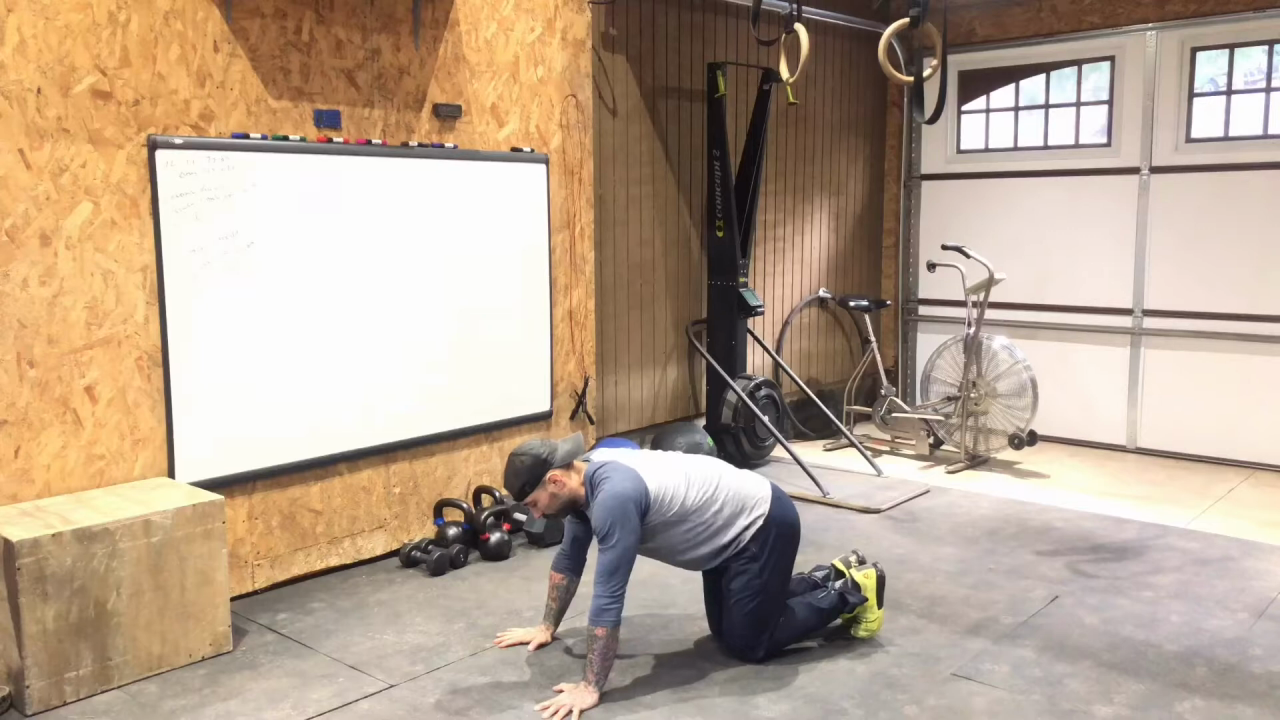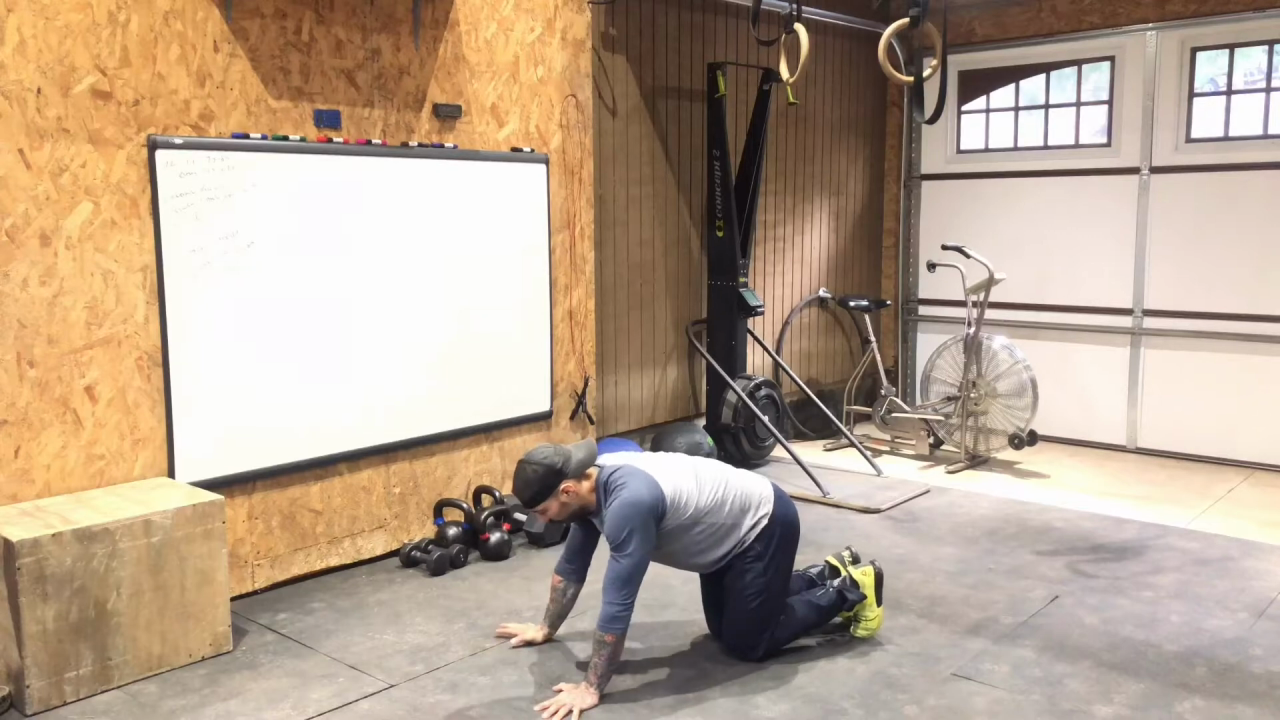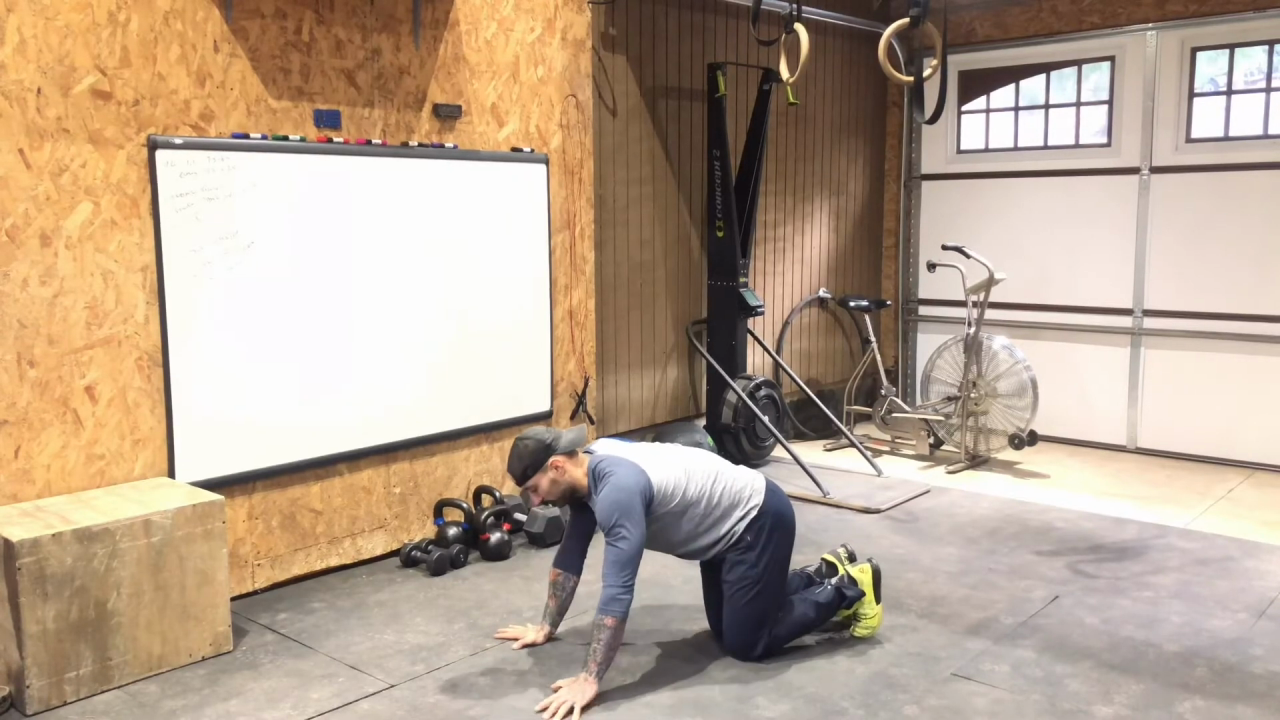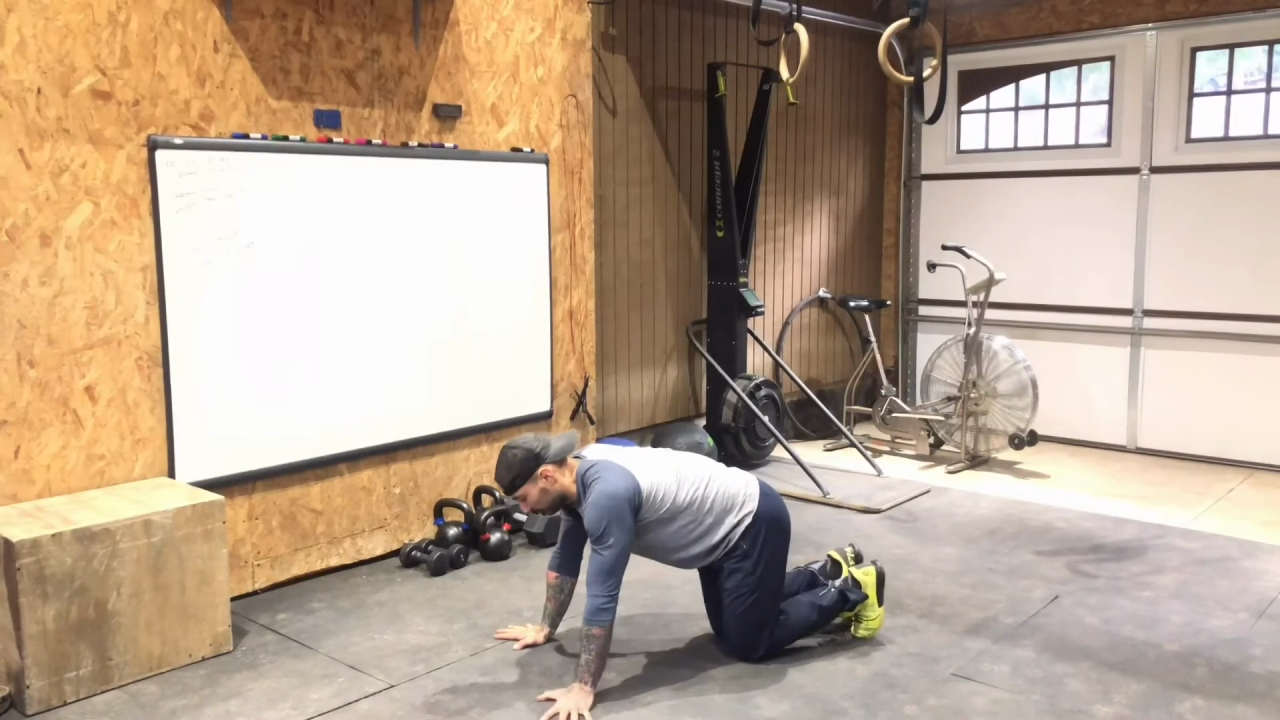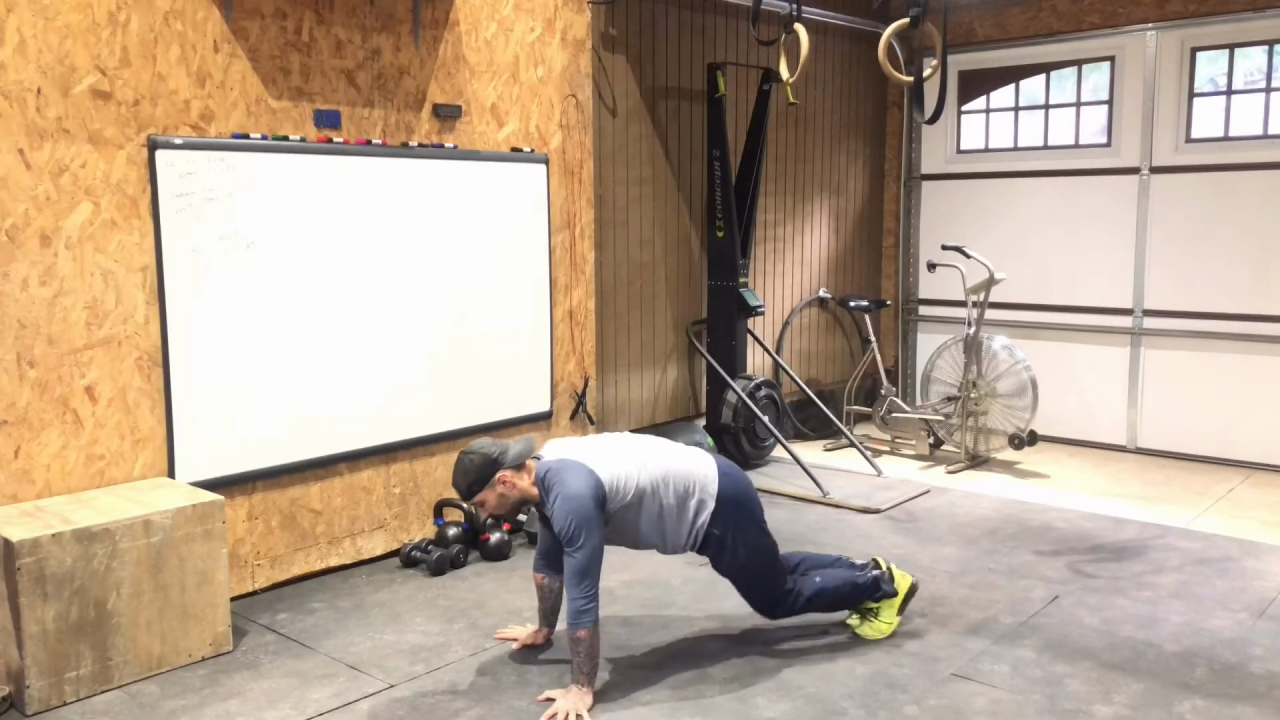
dt=1s
person 1, frame 1
left shoulder: (613, 496)
right shoulder: (585, 480)
left elbow: (608, 595)
right elbow: (568, 561)
left wrist: (590, 687)
right wrist: (547, 627)
left hip: (764, 524)
right hip: (735, 522)
left knee: (747, 644)
right knee: (725, 631)
left ankle: (853, 591)
right ankle: (832, 577)
person 1, frame 2
left shoulder: (628, 502)
right shoulder: (590, 483)
left elbow: (618, 602)
right elbow: (572, 566)
left wrist: (591, 688)
right wrist: (545, 628)
left hip: (765, 524)
right hip: (731, 525)
left knee: (746, 643)
right knee: (722, 630)
left ankle: (851, 588)
right ankle: (828, 573)
person 1, frame 3
left shoulder: (617, 487)
right shoulder: (587, 470)
left elbow: (618, 588)
right elbow: (570, 557)
left wrist: (588, 680)
right wrist: (546, 627)
left hip: (758, 518)
right hip: (730, 519)
left knee: (746, 642)
right knee: (724, 629)
left ankle: (849, 587)
right ankle: (825, 573)
person 1, frame 4
left shoulder: (606, 494)
right shoulder: (579, 475)
left elbow: (602, 594)
right elbow: (565, 559)
left wrist: (583, 688)
right wrist: (544, 627)
left hip: (753, 522)
right hip: (727, 521)
left knee: (748, 644)
right knee: (728, 630)
left ankle: (852, 588)
right ankle: (829, 571)
person 1, frame 5
left shoulder: (569, 494)
right shoulder: (545, 471)
left elbow: (582, 595)
right elbow: (548, 561)
right wrist: (543, 628)
left hip: (716, 502)
right hip: (705, 491)
left knee: (776, 597)
right knee: (773, 573)
left ankle: (882, 584)
right ankle: (866, 571)
